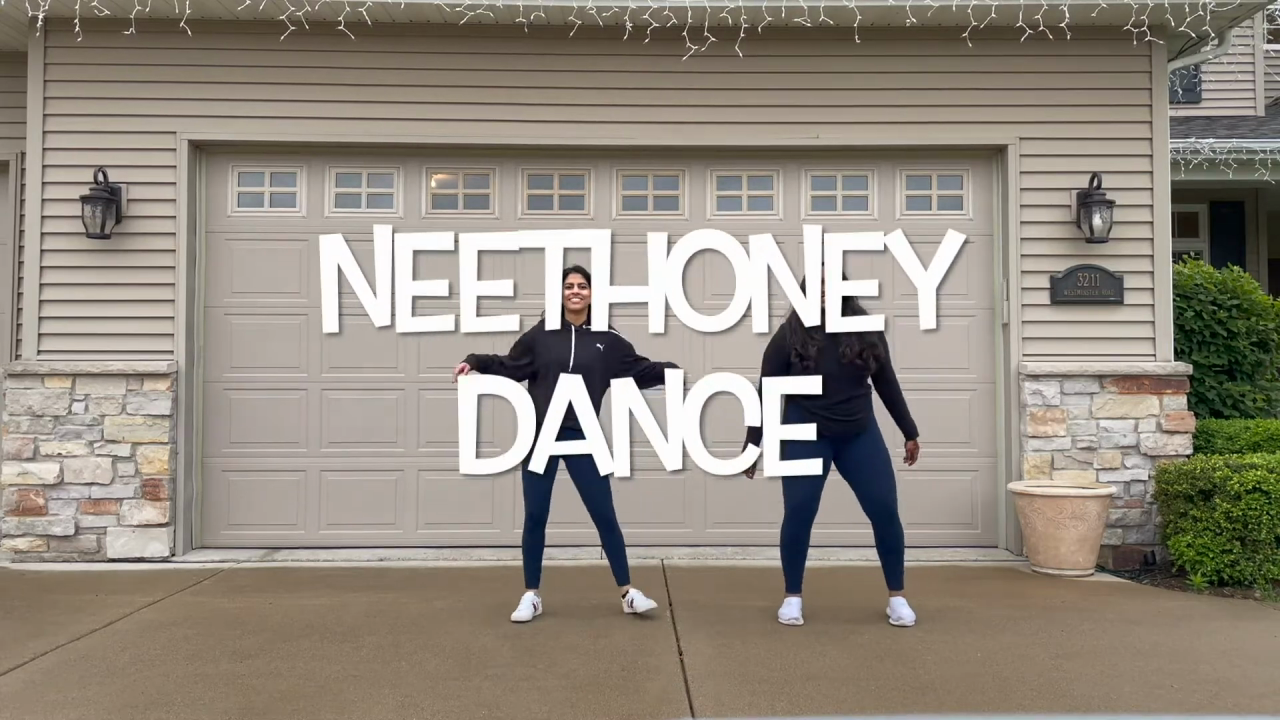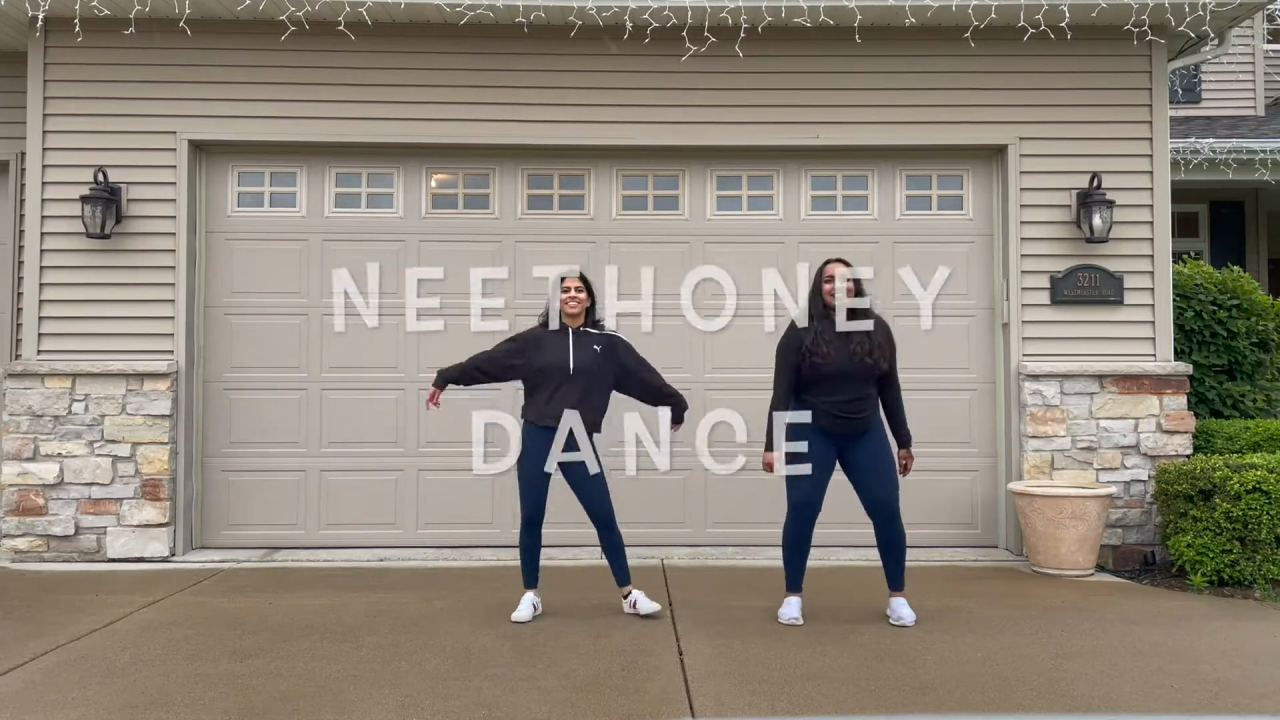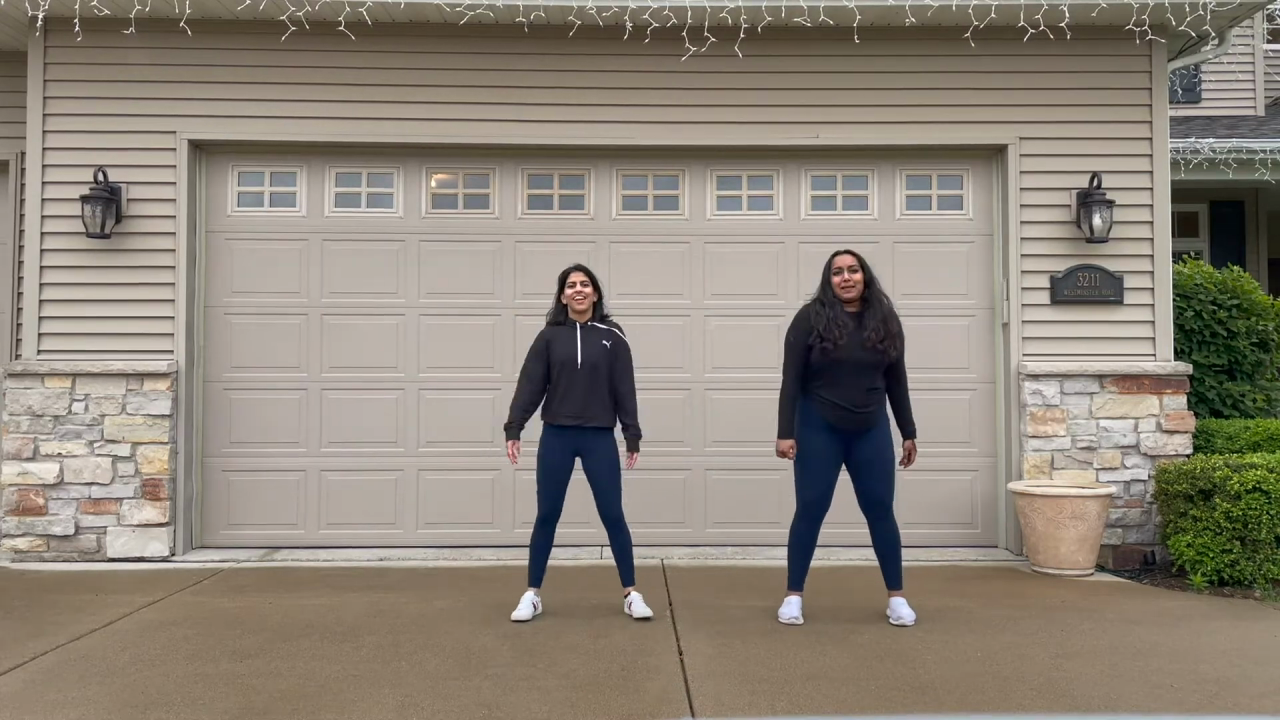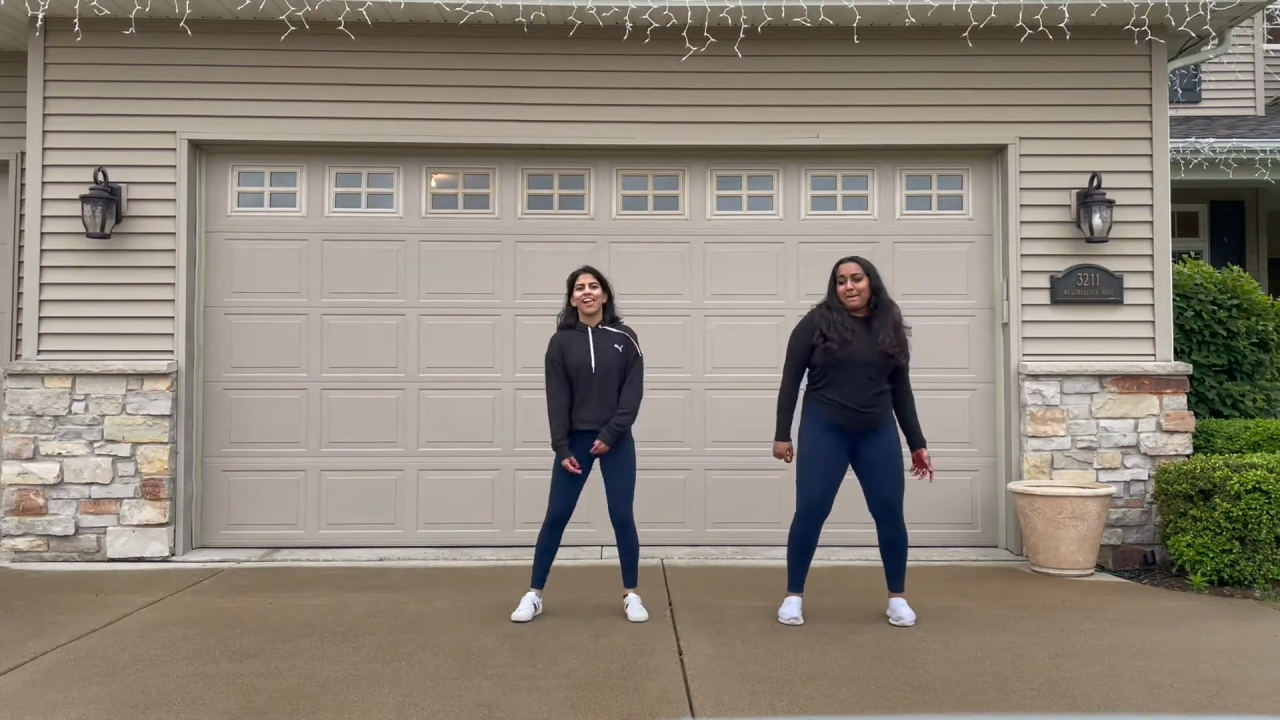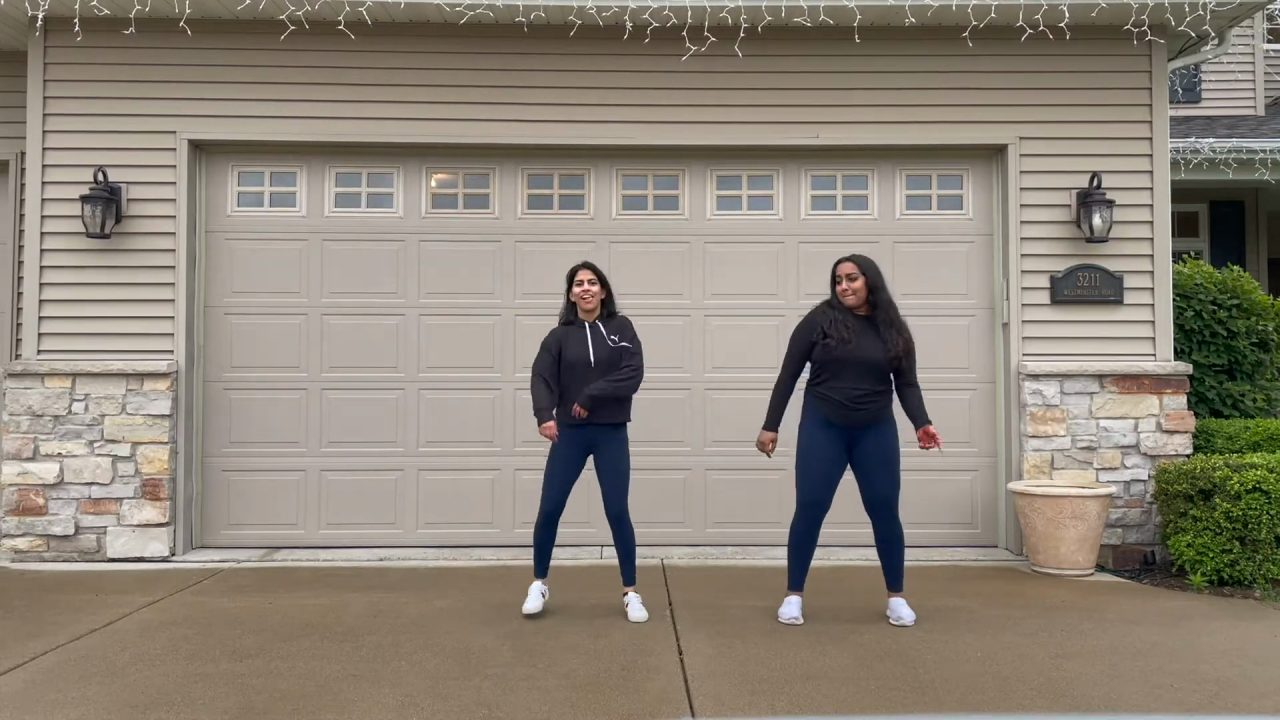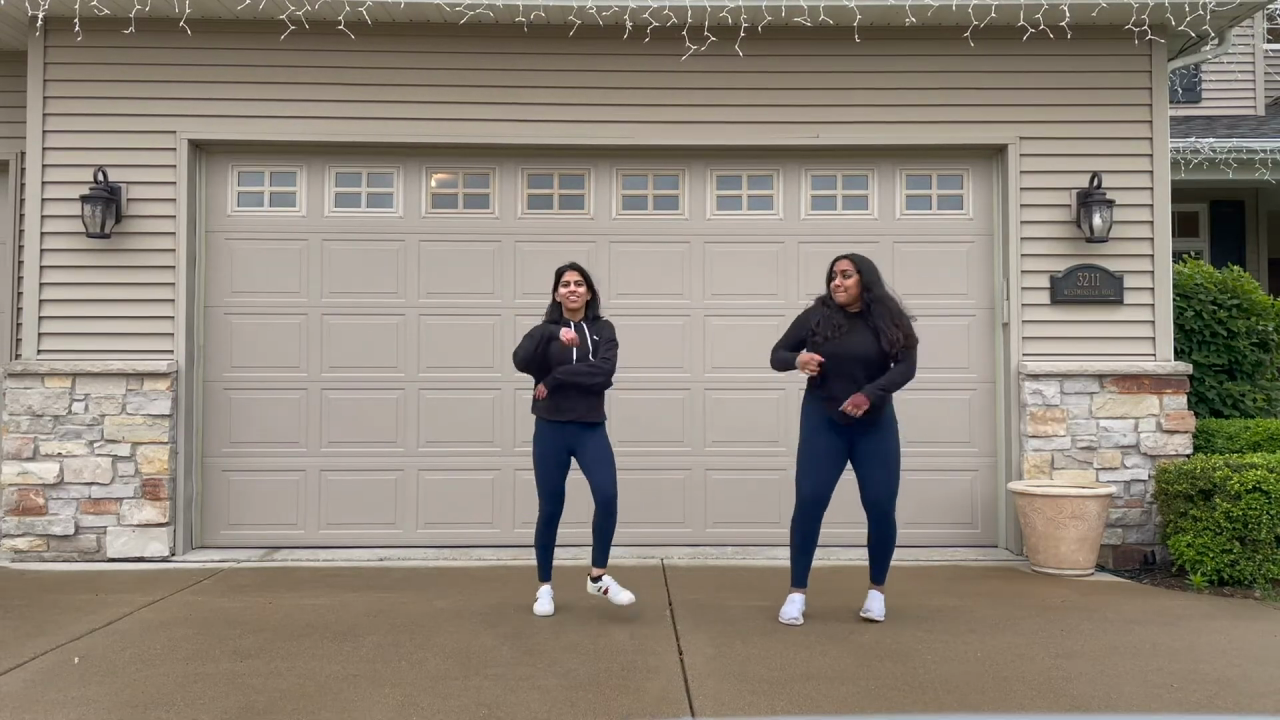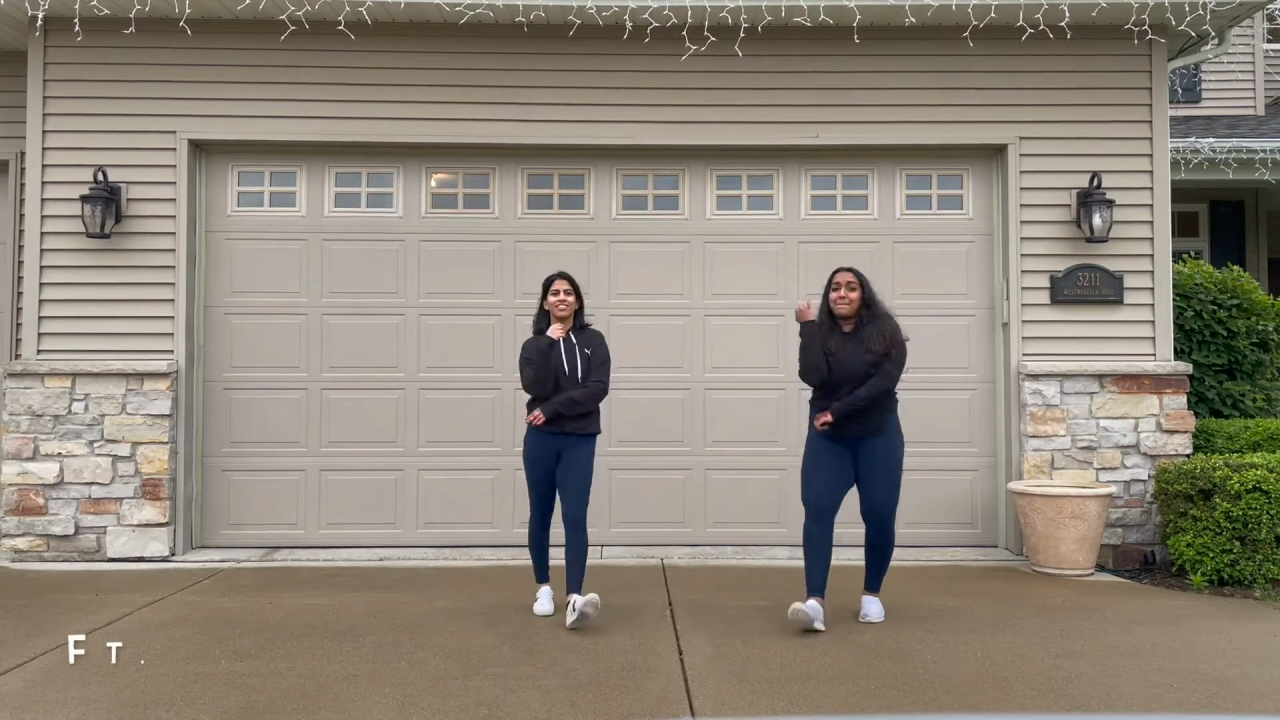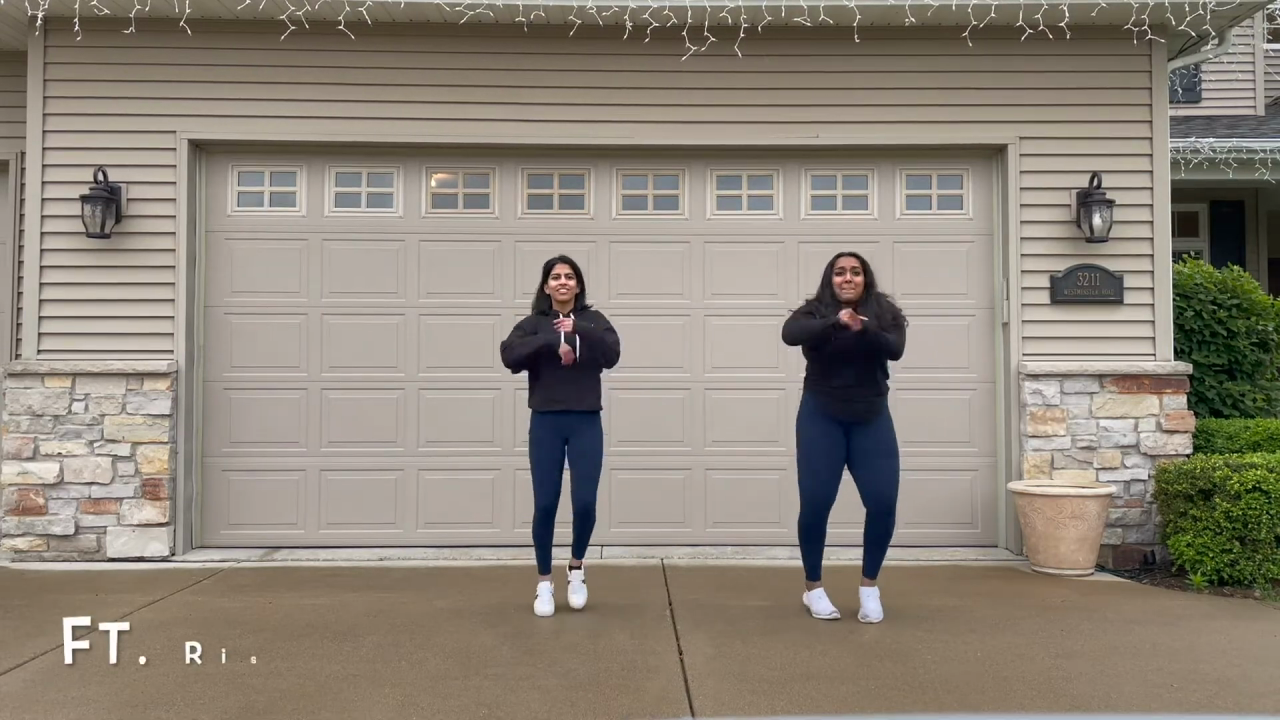
dt=0.2s
person 1, frame 1
left shoulder: (866, 331)
right shoulder: (790, 335)
left elbow: (887, 384)
left wrist: (910, 434)
right wrist: (751, 446)
left hip: (860, 434)
right hip: (805, 434)
left knee: (884, 510)
right knee: (798, 512)
left ankle: (896, 597)
right ankle: (792, 597)
person 1, frame 2
left shoulder: (876, 331)
right shoulder: (801, 332)
left elbow: (890, 389)
right elbow: (782, 391)
left wrist: (904, 442)
right wrist: (771, 445)
left hip: (866, 434)
right hip: (812, 434)
left knee: (887, 511)
right knee: (801, 511)
left ankle: (897, 597)
right ankle: (793, 596)
person 1, frame 3
left shoulder: (885, 321)
right shoulder: (811, 319)
left elbow: (896, 381)
right elbow: (791, 380)
left wrist: (908, 433)
right wrist: (786, 433)
left hip: (871, 429)
right hip: (819, 428)
left knee: (880, 509)
right knee: (811, 509)
left ankle: (896, 597)
right ankle: (793, 596)
person 1, frame 4
left shoulder: (891, 328)
right shoulder: (817, 322)
left elbow: (901, 389)
right elbow: (791, 380)
left wrist: (917, 443)
right wrist: (782, 434)
left hip: (877, 432)
right hip: (824, 429)
left knee: (890, 512)
right knee: (811, 510)
left ankle: (897, 597)
right ankle: (793, 596)
person 1, frame 5
left shoulder: (892, 328)
right shoulder: (819, 320)
left elbow: (906, 383)
right elbow: (789, 373)
left wrist: (922, 423)
right wrist: (770, 425)
left hip: (875, 430)
right hip: (823, 427)
left knee: (885, 510)
right knee: (810, 509)
left ankle: (896, 596)
right ankle: (793, 595)
person 1, frame 6
left shoulder: (889, 320)
right shoulder: (816, 316)
left elbow: (907, 366)
right elbow: (777, 356)
left wrist: (870, 393)
right wrist: (797, 360)
left hip: (876, 426)
right hip: (824, 424)
left knee: (881, 508)
right knee: (809, 503)
left ankle: (877, 589)
right ankle: (797, 593)
person 1, frame 7
left shoulder: (884, 332)
right shoulder: (819, 333)
left elbow: (886, 381)
right elbow: (814, 378)
left wrist: (837, 410)
right wrist: (806, 327)
left hip: (879, 437)
right hip: (828, 439)
left knee: (879, 516)
right knee: (817, 510)
left ankle: (871, 595)
right ankle: (815, 602)
person 1, frame 8
left shoulder: (884, 313)
right shoulder: (815, 312)
left elbow: (895, 349)
right elbow: (790, 334)
left wrist: (862, 328)
right wrist: (836, 320)
left hip: (871, 422)
right hip: (821, 419)
left knee: (882, 502)
right knee: (816, 500)
left ankle: (869, 585)
right ankle: (814, 586)
person 2, frame 1
left shoulder: (607, 339)
right shoulder: (542, 335)
left elbow: (638, 368)
right elbow: (511, 365)
left wrist: (670, 373)
right wrist: (475, 362)
left hip: (583, 439)
right hip: (541, 437)
left knee: (604, 516)
right knee: (535, 517)
left ankle: (628, 591)
right ankle: (532, 595)
person 2, frame 2
left shoulder: (607, 341)
right shoulder: (537, 339)
left elbow: (642, 375)
right elbow: (490, 362)
left wrist: (676, 404)
right wrist: (444, 378)
left hip: (578, 443)
right hip: (536, 439)
left knee: (604, 517)
right knee: (531, 519)
left ankle: (629, 593)
right ankle: (531, 595)
person 2, frame 3
left shoulder: (612, 336)
right shoulder: (549, 337)
left elbow: (623, 388)
right elbow: (530, 384)
left wrist: (633, 437)
right wrist: (513, 429)
left hip: (600, 438)
right hip: (556, 437)
left knee: (613, 516)
right knee: (546, 516)
left ankle: (631, 593)
right ankle: (533, 594)
person 2, frame 4
left shoulder: (624, 338)
right shoulder: (561, 341)
left elbow: (633, 390)
right elbow: (557, 396)
left wrist: (611, 432)
right wrist: (562, 447)
left hip: (617, 441)
right hip: (575, 441)
left knee: (622, 518)
right knee: (556, 518)
left ankle: (631, 595)
right ankle: (534, 594)
person 2, frame 5
left shoulder: (621, 328)
right shoulder: (560, 336)
left elbow: (633, 375)
right elbow: (541, 377)
left wrist: (591, 395)
right wrist: (544, 415)
left hip: (611, 434)
right hip: (569, 434)
left knee: (618, 514)
right knee: (549, 510)
left ankle: (630, 593)
right ankle: (539, 584)
person 2, frame 6
left shoulder: (602, 329)
right shoulder: (545, 331)
left elbow: (603, 371)
right elbow: (522, 360)
left wrist: (554, 379)
right wrist: (556, 338)
left hip: (590, 430)
right hip: (550, 431)
left knee: (607, 497)
right knee: (550, 511)
left ankle: (598, 576)
right ankle: (545, 586)
person 2, frame 7
left shoulder: (593, 340)
right shoulder: (535, 344)
left elbow: (597, 389)
right elbow: (534, 386)
left wrist: (552, 408)
right wrist: (547, 342)
left hip: (580, 441)
right hip: (541, 441)
left knee: (575, 516)
right knee: (541, 515)
left ankle: (575, 599)
right ankle: (544, 588)
person 2, frame 8
left shoulder: (593, 321)
right shoulder: (533, 325)
left elbow: (610, 354)
right elbow: (510, 356)
left wrist: (578, 329)
right wrist: (551, 341)
left hip: (586, 424)
right hip: (546, 423)
left knee: (585, 503)
right knee: (545, 505)
left ankle: (576, 568)
right ankle: (544, 581)
